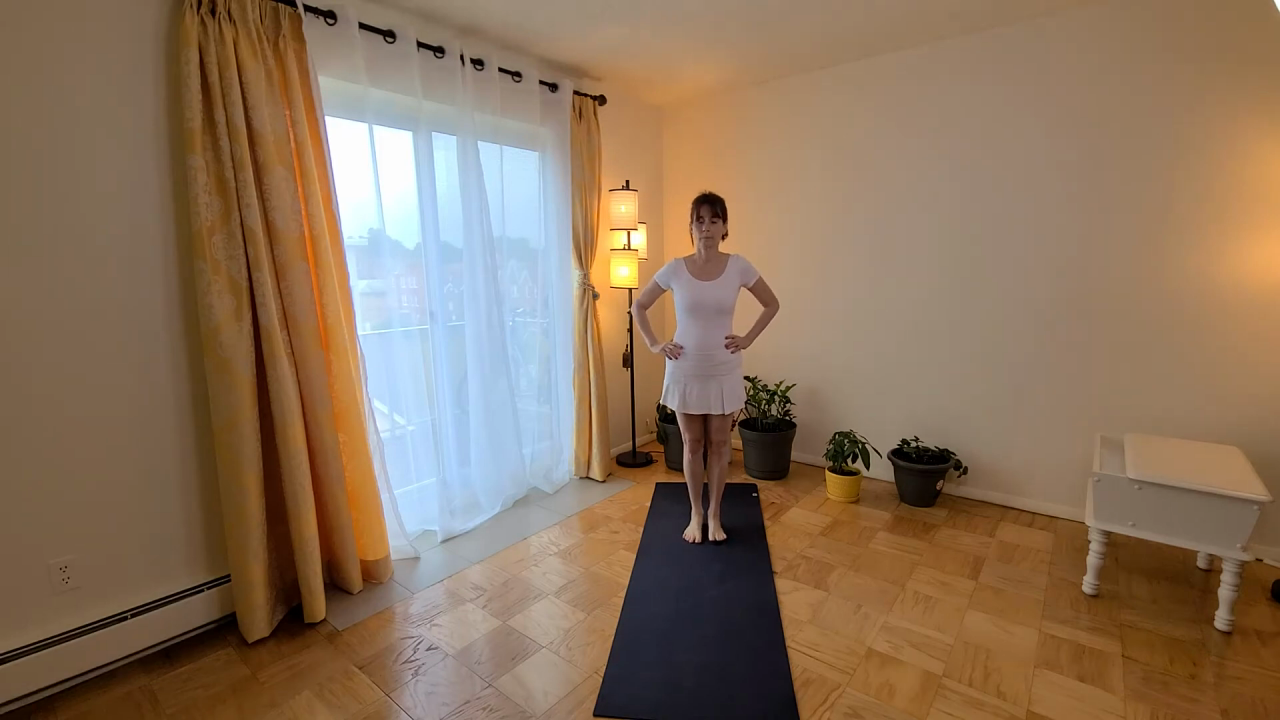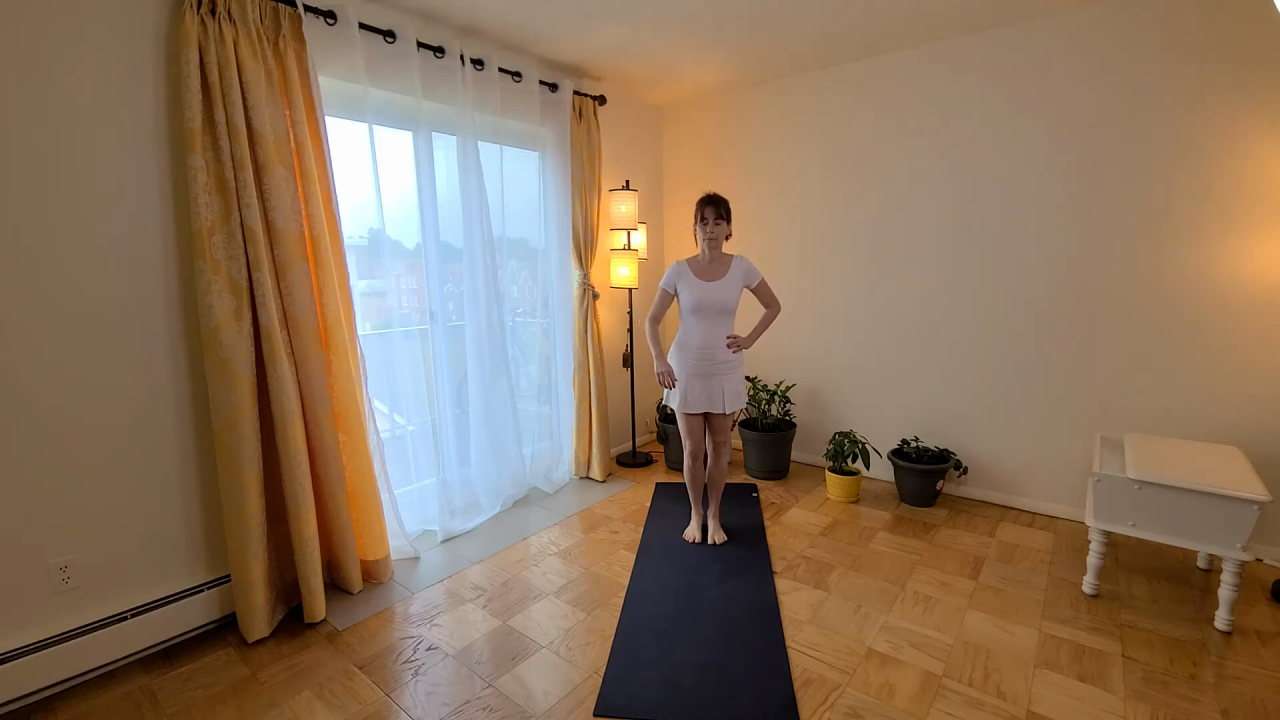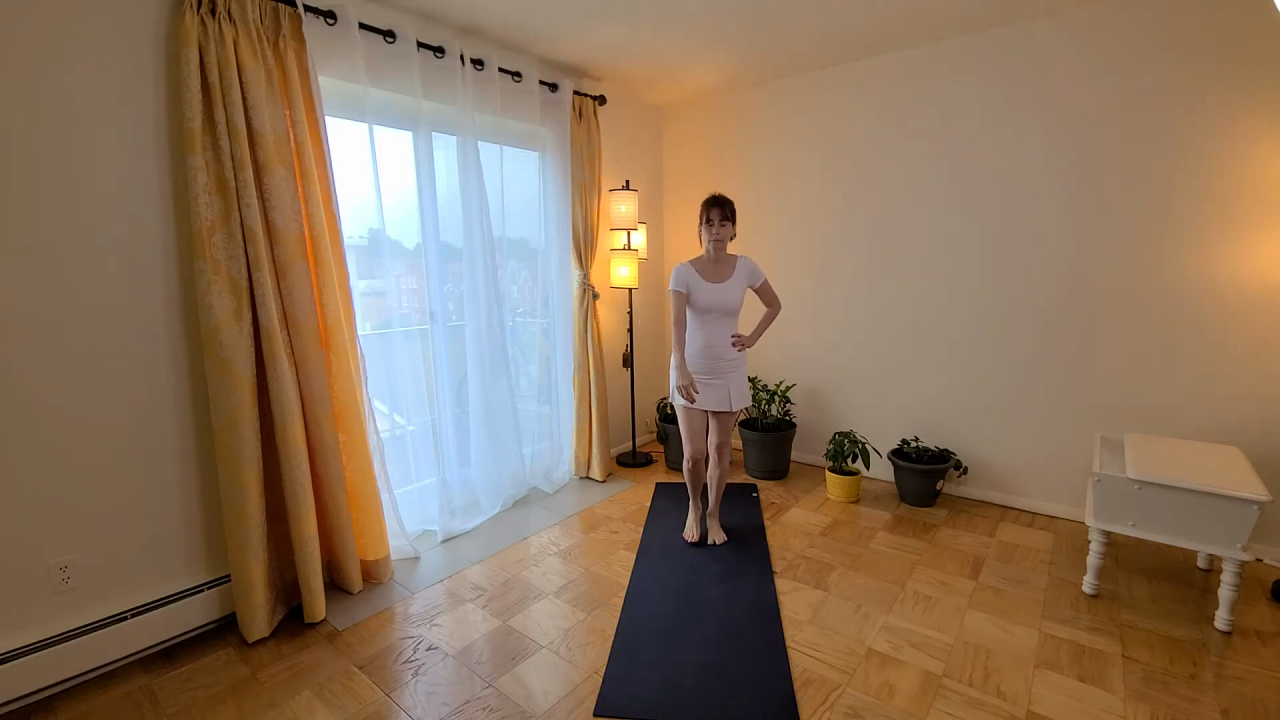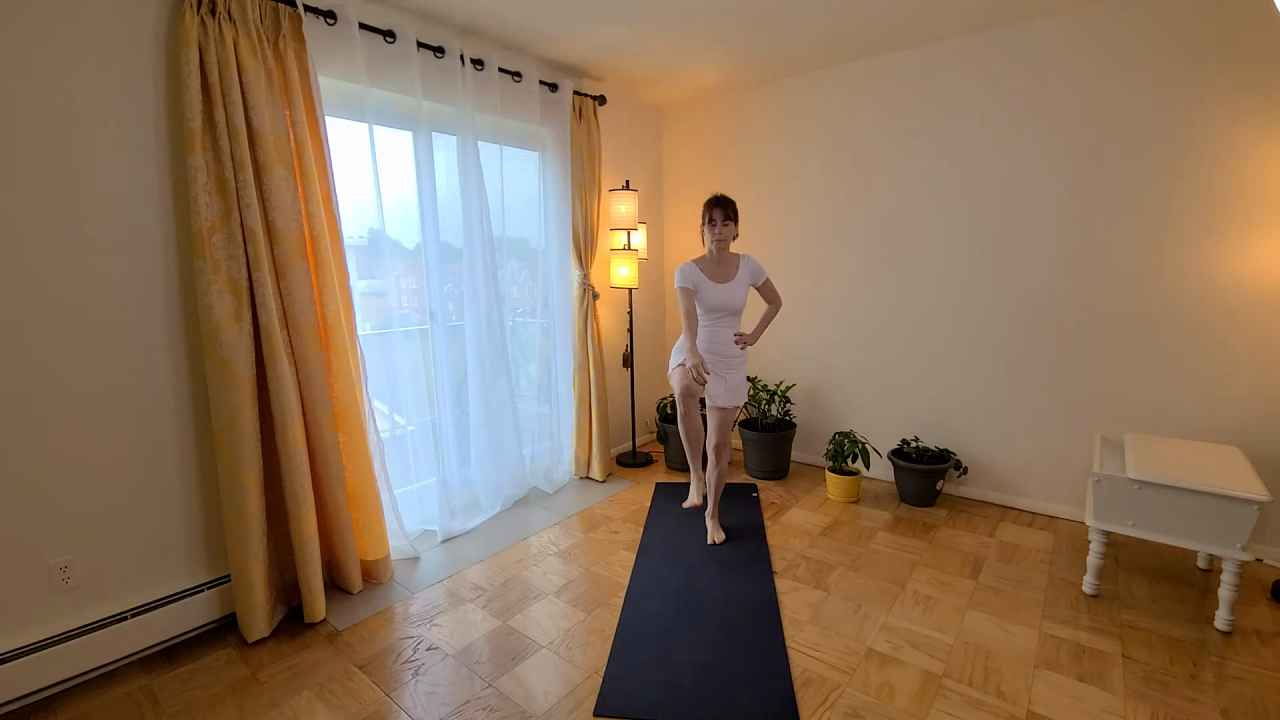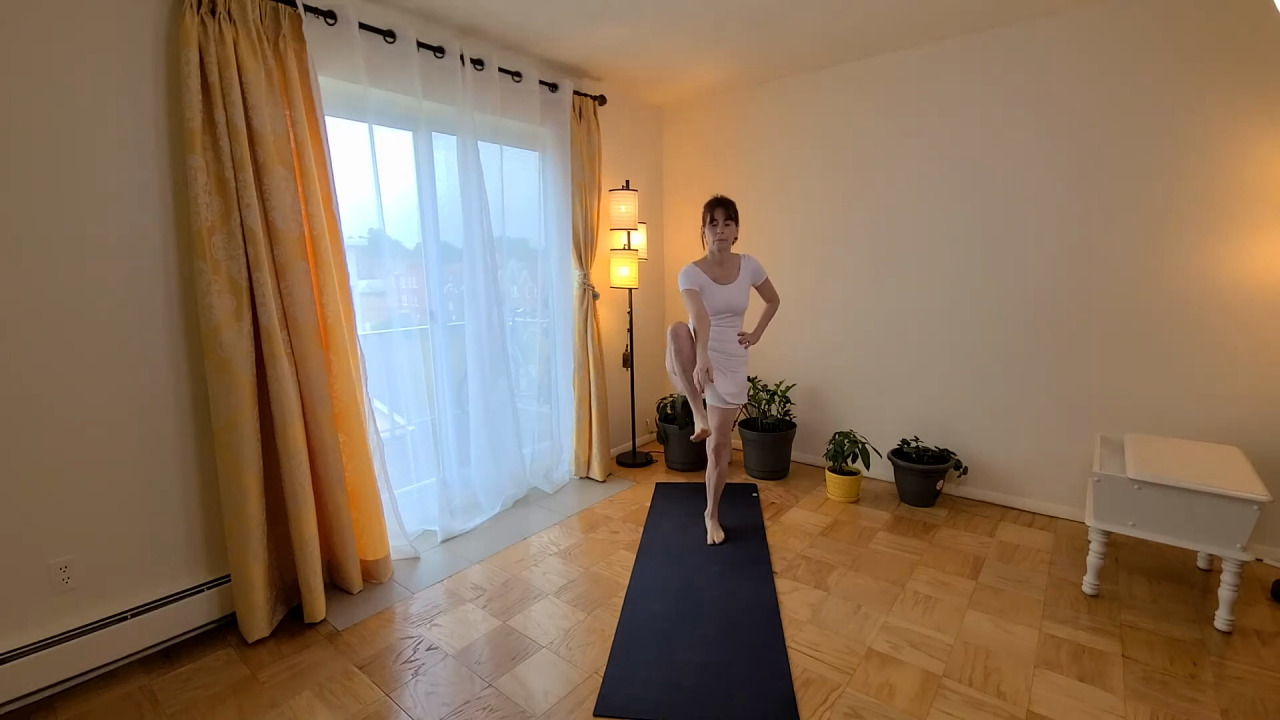
dt=0.3s
person 1, frame 1
left shoulder: (739, 267)
right shoulder: (674, 270)
left elbow: (772, 304)
right elbow: (639, 306)
left wrist: (748, 339)
right wrist: (654, 344)
left hip: (724, 371)
right hip: (685, 371)
left knee: (719, 445)
right knee: (693, 445)
left ankle: (714, 514)
right ankle: (696, 514)
person 1, frame 2
left shoulder: (741, 268)
right shoulder: (678, 271)
left elbow: (773, 307)
right elbow: (653, 321)
left wrist: (750, 340)
right wrist: (659, 360)
left hip: (725, 372)
right hip: (686, 372)
left knee: (719, 447)
right knee: (693, 451)
left ankle: (714, 515)
right ankle: (696, 514)
person 1, frame 3
left shoulder: (745, 268)
right shoulder: (683, 272)
left elbow: (774, 305)
right elbow: (677, 323)
left wrist: (752, 338)
right wrist: (681, 370)
left hip: (729, 372)
right hip: (692, 371)
left knee: (720, 447)
right knee: (694, 453)
left ankle: (714, 515)
right ankle: (694, 510)
person 1, frame 4
left shoulder: (748, 266)
right shoulder: (688, 271)
left elbow: (775, 302)
right elbow: (688, 315)
left wrist: (754, 336)
right wrist: (692, 353)
left hip: (729, 365)
right hip: (691, 358)
left knee: (719, 444)
right knee: (685, 389)
left ankle: (712, 515)
right ankle: (697, 479)
person 1, frame 5
left shoulder: (749, 266)
right shoulder: (691, 273)
left elbow: (773, 300)
right elbow: (699, 316)
left wrist: (756, 335)
right wrist: (701, 357)
left hip: (731, 364)
right hip: (696, 357)
left knee: (719, 446)
right knee: (677, 332)
left ankle: (712, 515)
right ankle: (698, 415)
